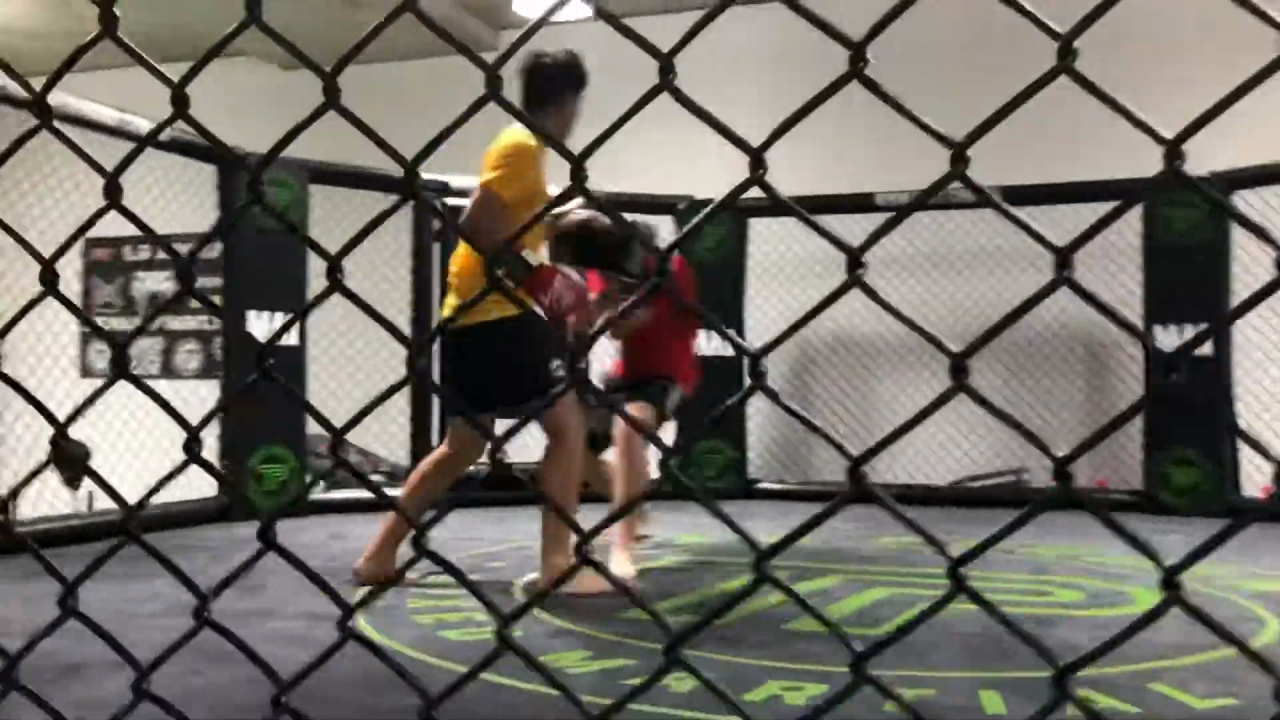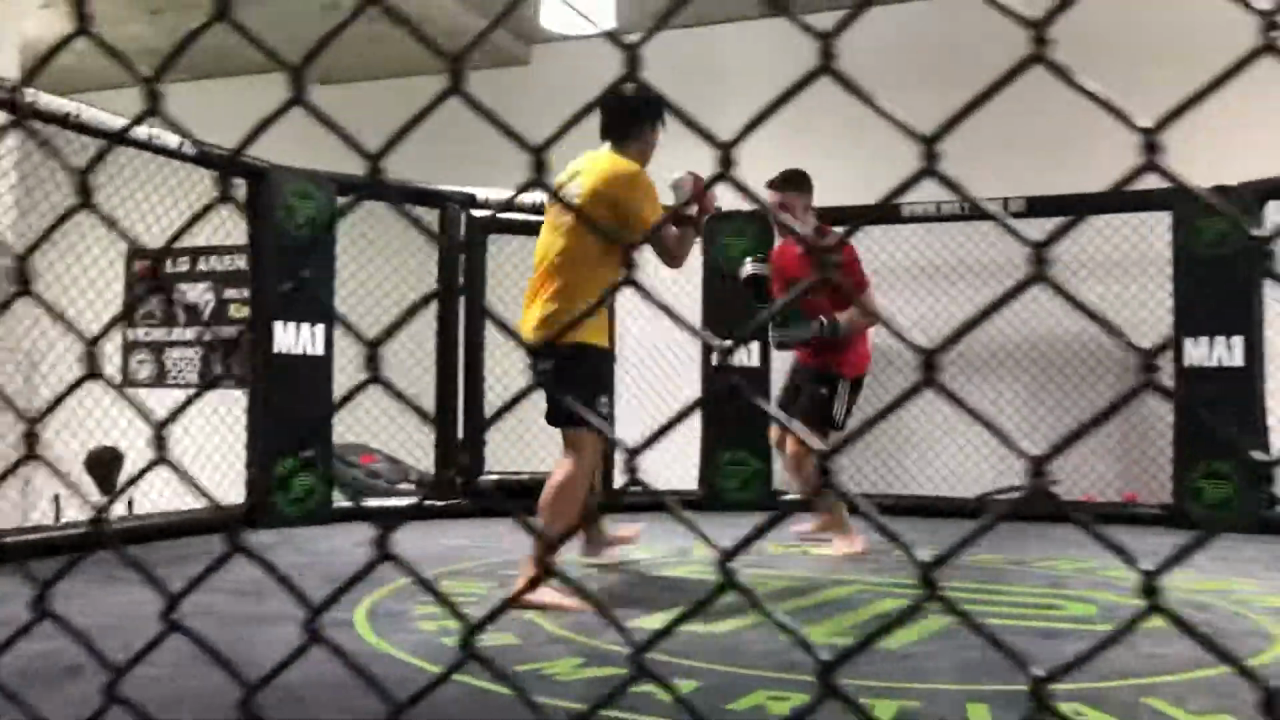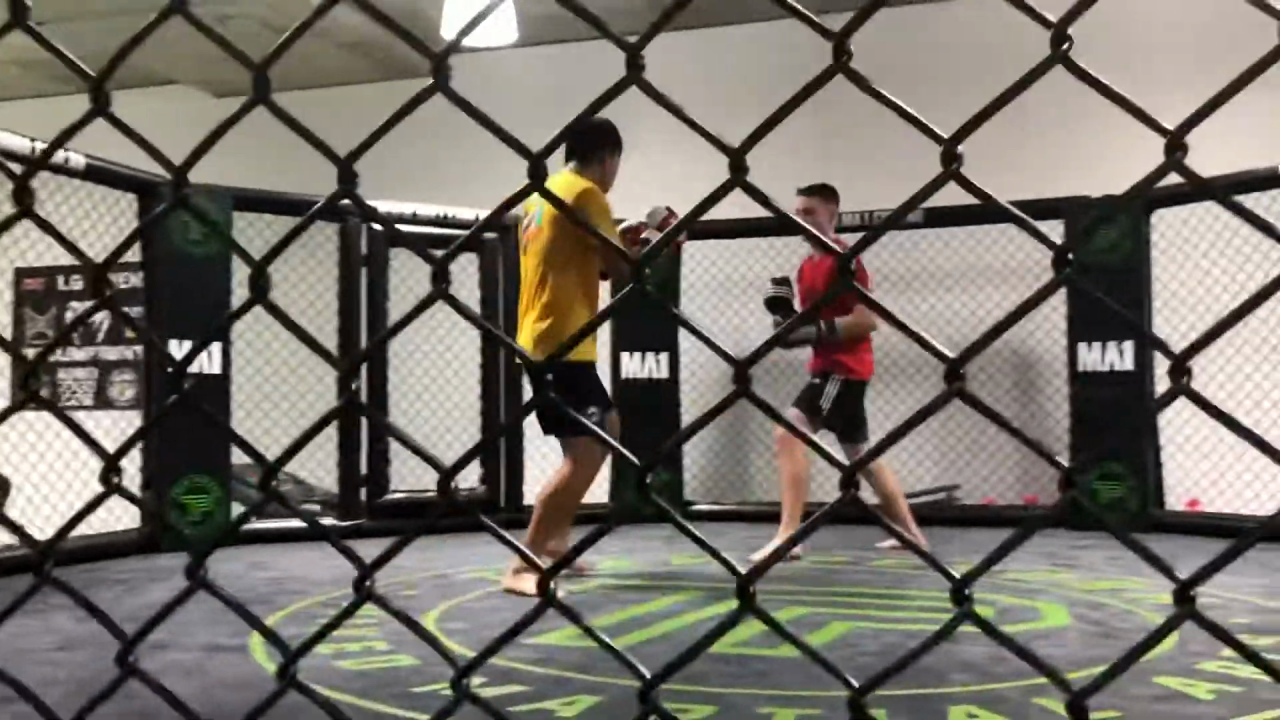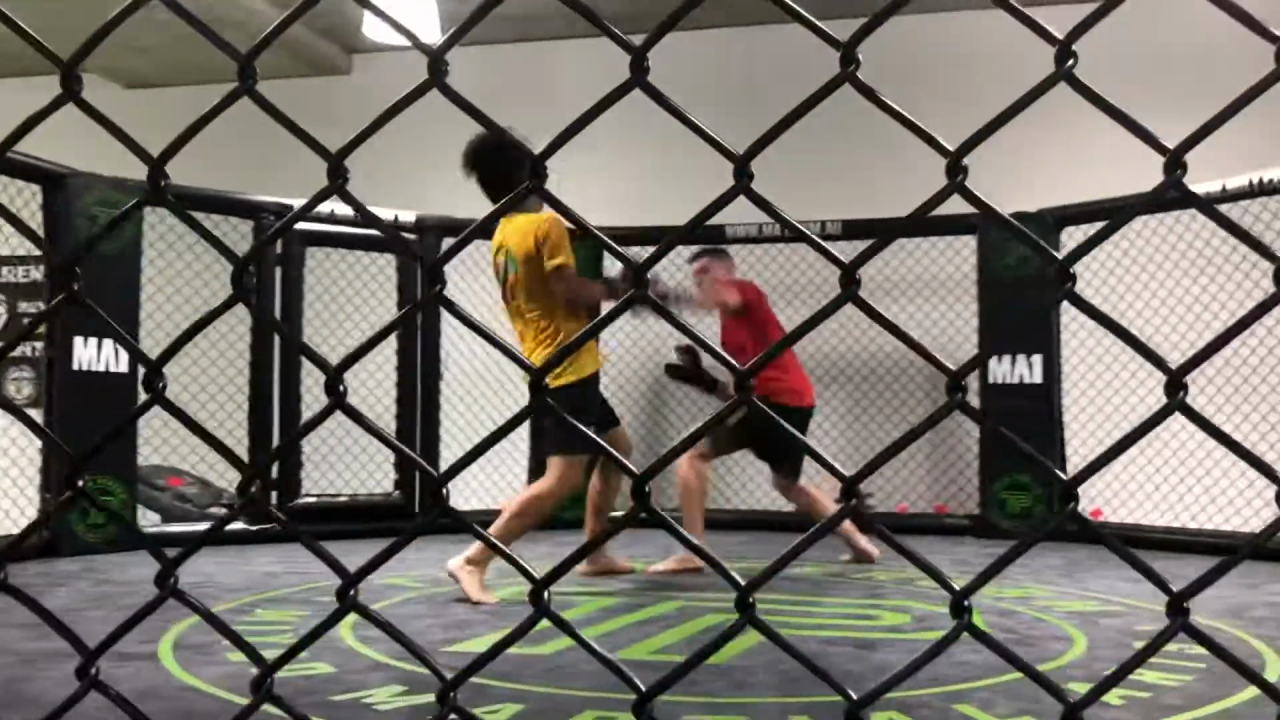
dt=0.5s
person 1, frame 1
left shoulder: (518, 146)
right shoulder: (521, 148)
right elbow: (478, 220)
right wrist: (529, 272)
left hip: (471, 314)
right hip: (492, 312)
left knee: (461, 446)
right knee: (567, 422)
left ankle: (378, 555)
right ankle: (559, 564)
person 1, frame 2
left shoulder: (580, 168)
right shoulder: (629, 176)
right elbow: (672, 253)
left wrist: (673, 213)
right wrist: (695, 214)
left hip: (549, 321)
right hip: (572, 328)
left knee: (593, 434)
right knee: (584, 448)
left ankle: (593, 530)
right ankle: (534, 577)
person 1, frame 3
left shoulder: (542, 195)
right shoulder: (585, 193)
right elbow: (619, 268)
left wrist: (619, 250)
left hip: (543, 342)
right hip: (561, 346)
left knee: (605, 430)
right knee: (582, 457)
left ankle: (555, 543)
right ankle: (520, 567)
person 1, frame 4
left shoulder: (502, 239)
right shoulder: (546, 225)
right elbow: (570, 292)
right wrist: (617, 286)
left hip: (561, 369)
right hip: (567, 369)
left knee: (617, 447)
right knee: (563, 477)
left ankle: (596, 555)
right ankle: (472, 560)
person 2, frame 1
left shoulder: (674, 273)
right shoulder: (609, 270)
left elbow: (621, 324)
left hip: (667, 375)
right hip: (626, 372)
left knee: (628, 432)
left ankle: (622, 546)
right ankle: (632, 524)
person 2, frame 2
left shoulder: (834, 251)
right shoulder: (780, 254)
left elbow: (868, 314)
right elbow: (783, 312)
left wrist: (820, 329)
left hip: (840, 365)
right hip: (809, 361)
left knee: (800, 449)
right knee: (780, 438)
left ankle: (846, 533)
right ankle: (827, 516)
person 2, frame 3
left shoulder: (842, 261)
right shoulder: (807, 266)
left elbow: (866, 321)
right elbow: (807, 320)
left wrist: (814, 328)
right wrist: (785, 308)
left hip: (844, 368)
right hip: (829, 368)
left knee: (788, 436)
right knee: (856, 452)
left ankle: (787, 537)
right ankle: (910, 531)
person 2, frame 4
left shoulder: (743, 290)
right shoulder: (733, 326)
left elbow: (722, 298)
right wrist: (702, 379)
left hip: (773, 396)
right hip: (796, 398)
left knee: (690, 457)
right knee: (787, 482)
left ankle: (693, 552)
right ankle: (857, 542)
